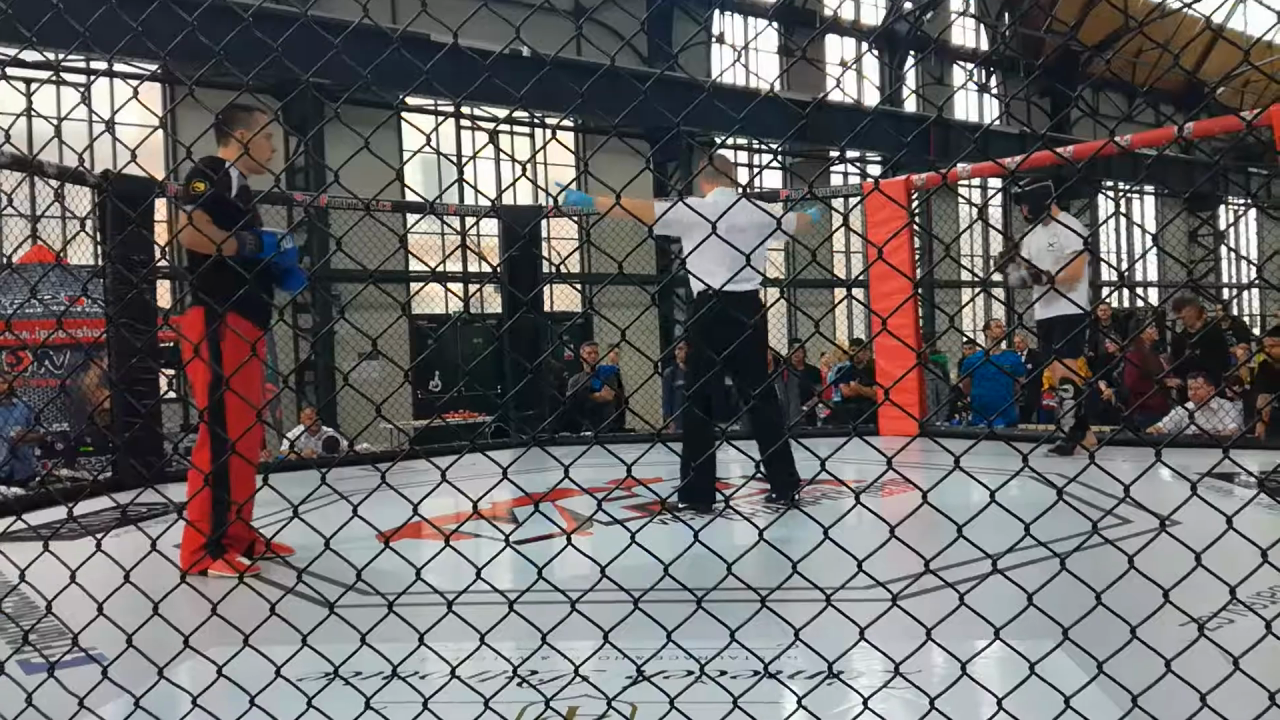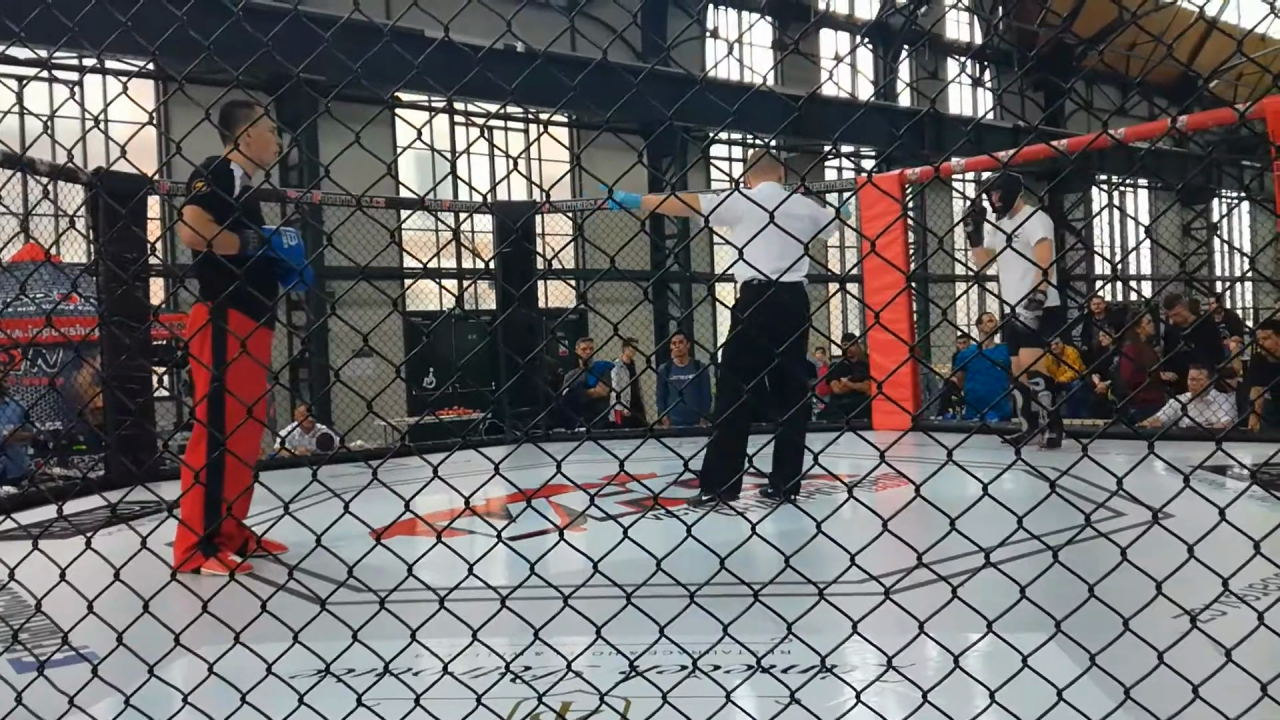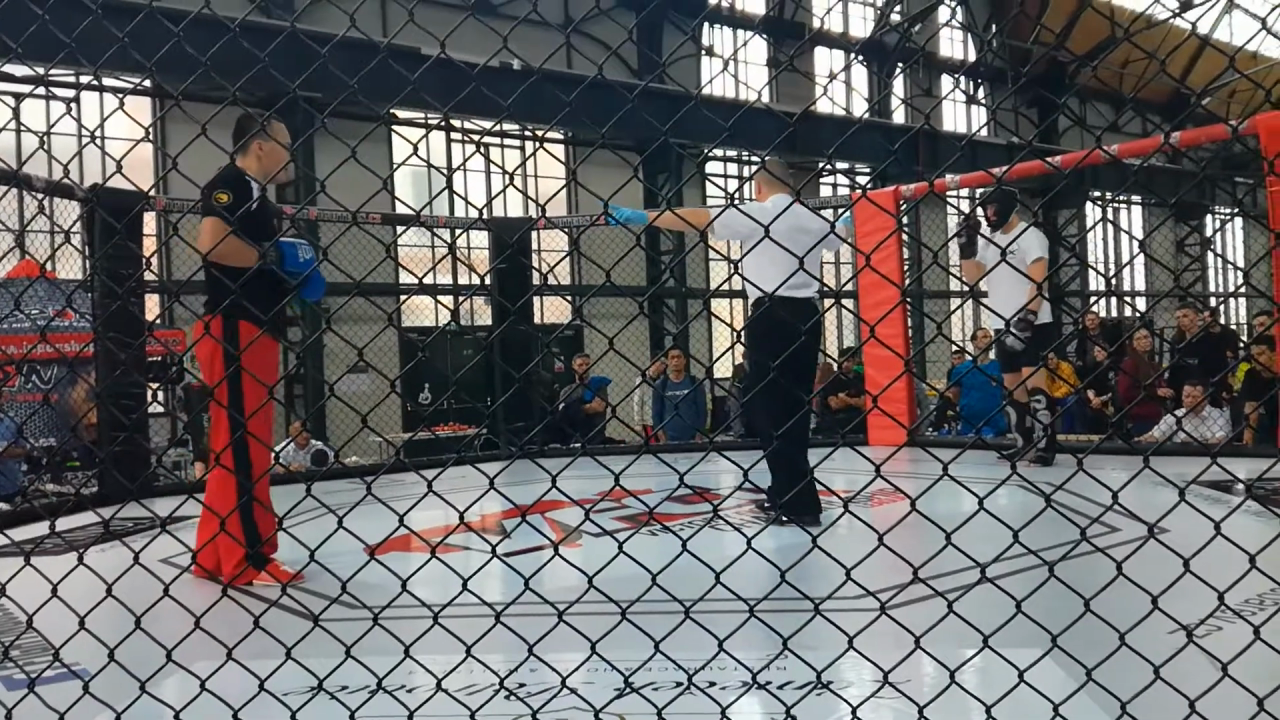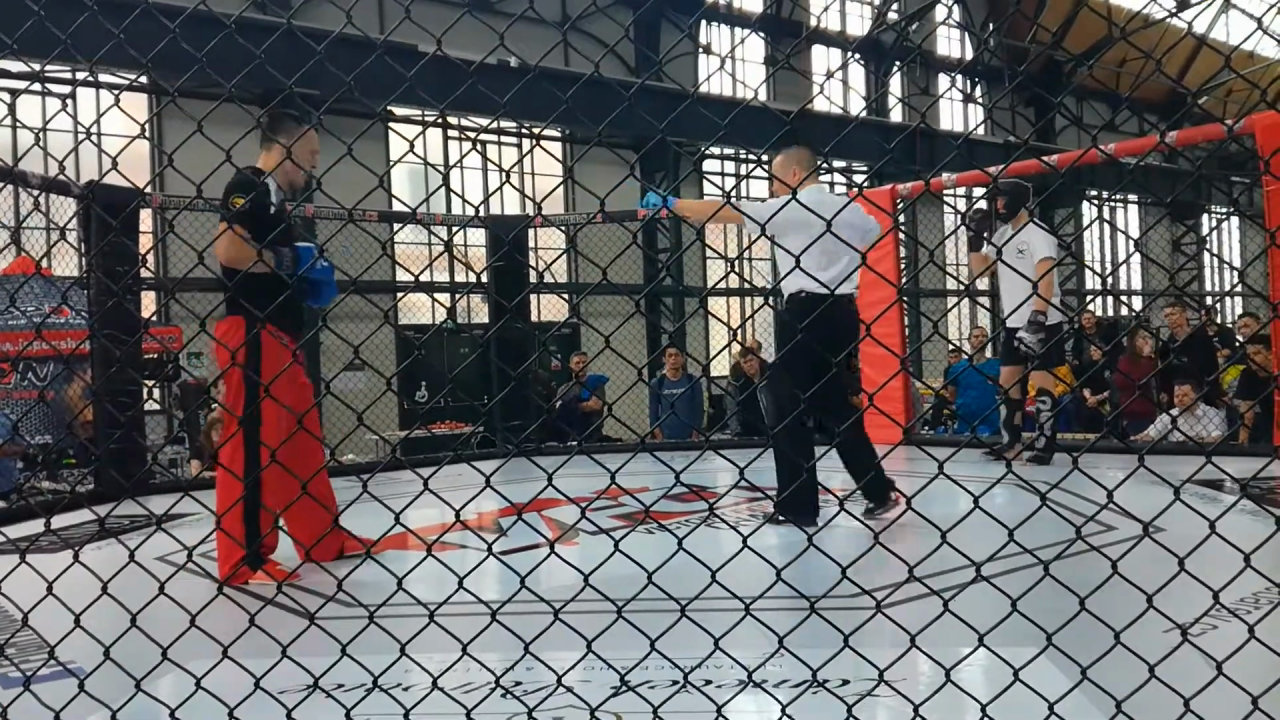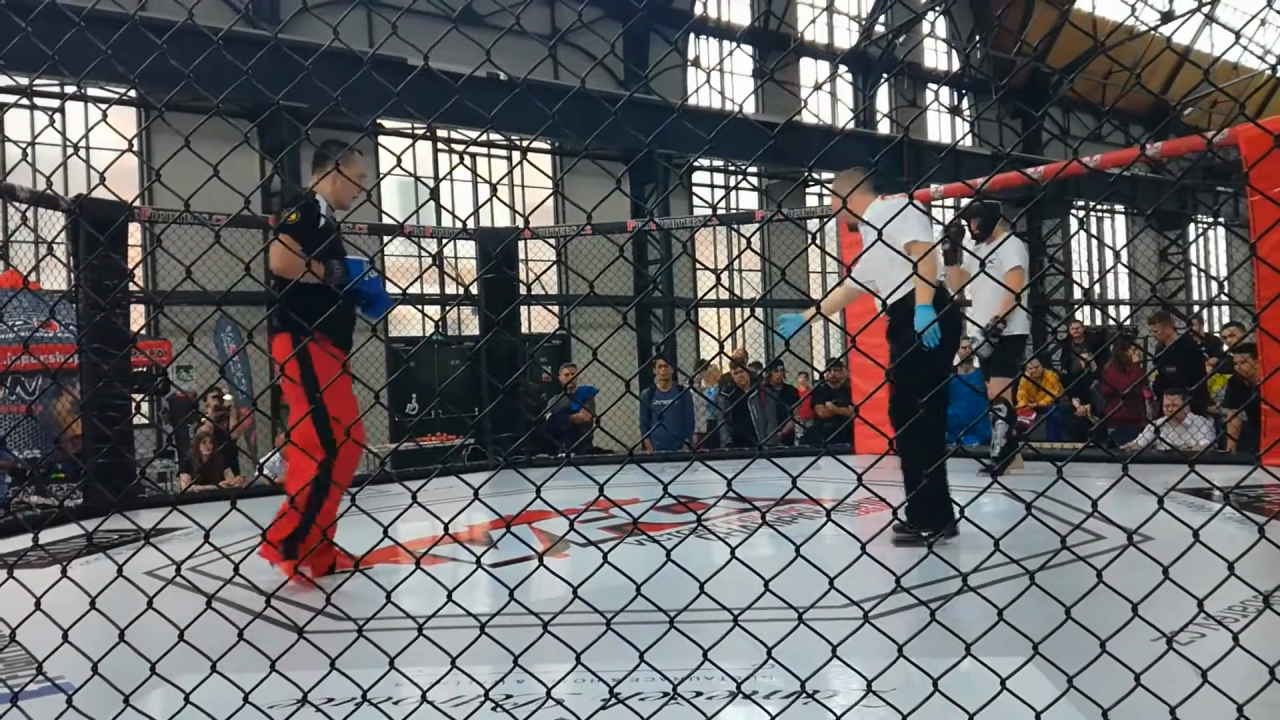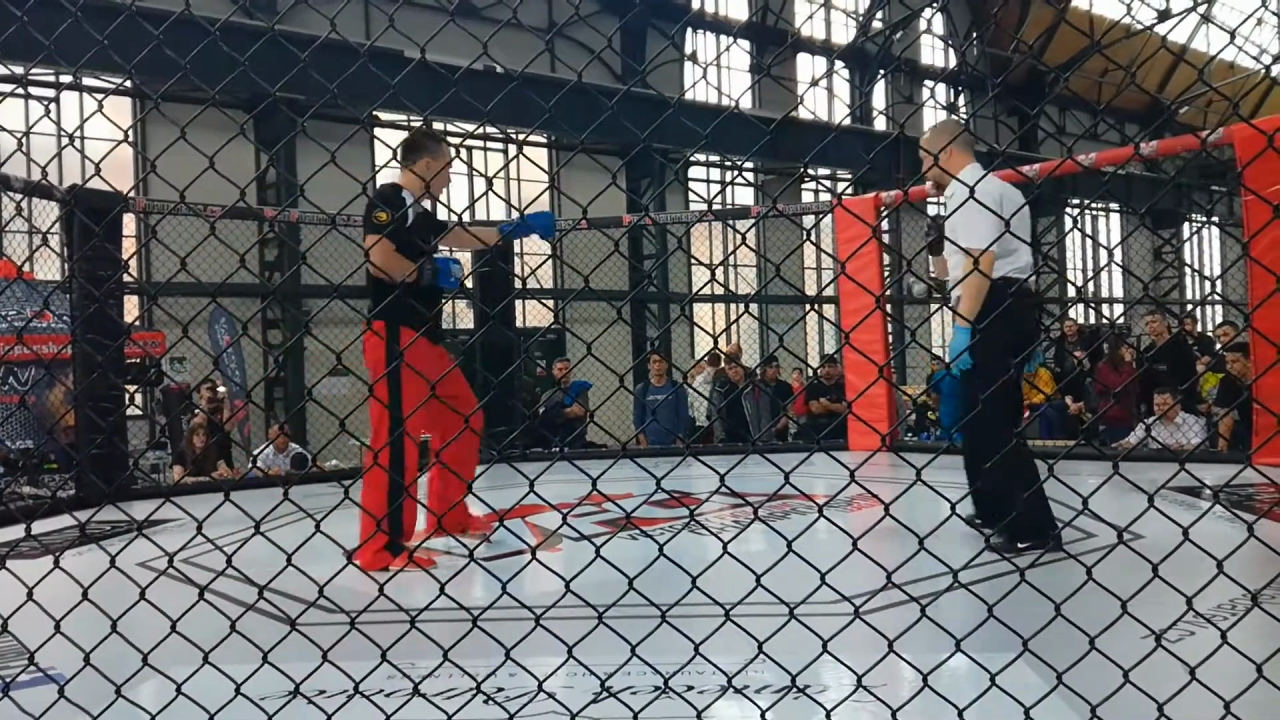
dt=0.7s
person 1, frame 1
left shoulder: (239, 187)
right shoulder: (213, 173)
right elbow: (189, 232)
left wrist: (279, 267)
right wrist: (255, 244)
left hip: (244, 325)
right hip: (219, 323)
left knee: (246, 432)
right knee: (222, 430)
left ankle: (236, 533)
right ankle: (204, 547)
person 1, frame 2
left shoulder: (242, 186)
right shoulder: (217, 172)
right elbow: (191, 230)
left wrist: (281, 264)
right wrist: (257, 241)
left hip: (248, 321)
right hip: (223, 320)
left knee: (244, 430)
right knee: (219, 429)
left ankle: (229, 531)
right ankle: (197, 545)
person 1, frame 3
left shoulder: (254, 195)
right shoulder: (231, 183)
right elbow: (212, 244)
left wrist: (294, 275)
right wrist: (272, 255)
left hip: (256, 334)
right hip: (234, 332)
left knee: (246, 443)
right knee: (243, 443)
left ankle: (213, 553)
right ankle: (246, 559)
person 1, frame 4
left shoulder: (271, 195)
right shoulder: (249, 185)
right elbow: (228, 249)
left wrist: (306, 278)
right wrist: (287, 261)
left hip: (279, 335)
right hip: (253, 334)
left knee: (302, 437)
right knee: (253, 442)
left ankle: (323, 537)
right ankle: (243, 558)
person 1, frame 5
left shoulder: (325, 220)
right shoulder: (303, 206)
right elbow: (281, 262)
left wrist: (362, 293)
right wrist: (341, 272)
left hip: (326, 347)
right hip: (304, 345)
left knee: (318, 447)
right knee: (336, 444)
left ankle: (311, 547)
right ankle: (287, 539)
person 1, frame 6
left shoulder: (418, 211)
right shoulder: (388, 200)
left elbow: (464, 237)
right elbow: (377, 258)
left wrist: (518, 228)
right wrist: (429, 273)
left hip: (422, 337)
right hip: (396, 336)
left knee: (464, 421)
right knee: (394, 439)
left ankle: (449, 514)
right ankle: (381, 547)
person 2, frame 1
left shoulder: (695, 211)
right shoulder: (761, 212)
left elbow: (643, 211)
right elbow: (796, 223)
left wrist: (590, 202)
right wrist: (811, 213)
left hip: (713, 310)
right hip: (750, 309)
left knee: (700, 402)
right knee: (762, 399)
left ankle: (697, 493)
right ankle: (784, 485)
person 2, frame 2
left shoulder: (739, 201)
right shoulder: (805, 206)
left elbow: (686, 205)
right elbow: (834, 220)
left wrist: (633, 201)
left hip: (757, 299)
right hip: (794, 300)
left knee: (734, 392)
right knee: (791, 392)
left ankle: (719, 484)
right ankle: (785, 481)
person 2, frame 3
left shoulder: (755, 215)
right shoulder: (815, 219)
left elbow: (698, 220)
right elbow: (839, 235)
left wrist: (642, 217)
right wrist: (845, 222)
left hip: (772, 316)
right hip: (806, 315)
left knee: (772, 409)
right knee: (793, 406)
left ankle: (799, 504)
right ankle: (783, 494)
person 2, frame 4
left shoulder: (789, 209)
right shoulder: (849, 209)
left elbow: (727, 212)
right elbow: (873, 233)
left wrist: (670, 203)
left hip: (805, 312)
right hip: (842, 312)
left knee: (789, 409)
right knee: (838, 406)
left ankle: (796, 505)
right ankle: (878, 489)
person 2, frame 5
left shoulder: (895, 209)
right shoulder: (873, 235)
left elbow: (924, 250)
right elbow: (846, 290)
left wrist: (924, 307)
right wrist: (803, 318)
left hip: (925, 316)
right hip: (911, 321)
left knee: (913, 416)
right knee: (920, 416)
left ankle: (931, 514)
right ankle: (926, 513)
person 2, frame 6
left shoulder: (973, 191)
right shoulder: (1002, 191)
left elbow: (982, 264)
left wrist: (963, 327)
left hip: (992, 315)
right hip: (1010, 310)
left knee: (991, 423)
right knee: (985, 417)
left ankle: (1033, 528)
right ankle: (994, 510)
person 3, frame 1
left shoulder: (1069, 227)
right shoulder: (1032, 233)
left elbow: (1073, 273)
right elbow: (1027, 271)
left wrist: (1036, 277)
right wrist: (1015, 270)
left hip: (1070, 312)
right hip: (1044, 314)
left knee: (1065, 371)
right knee: (1057, 375)
left ankle: (1070, 435)
right ankle: (1083, 431)
person 3, frame 2
left shoulder: (1035, 219)
right shoulder: (999, 225)
left elbow: (1045, 264)
right elbow: (983, 263)
left wrist: (1036, 300)
right wrist: (973, 231)
left hip: (1040, 306)
right hip: (1015, 308)
left knee: (1032, 364)
right knee: (1018, 369)
left ankle: (1052, 424)
right ankle: (1030, 427)
person 3, frame 3
left shoulder: (1030, 236)
right shoulder: (989, 240)
left elbow: (1039, 283)
right elbow: (973, 277)
left wrist: (1025, 320)
right wrist: (966, 243)
left hip: (1033, 323)
right hip: (1004, 324)
left knee: (1033, 380)
right knee: (1012, 385)
left ankle: (1044, 446)
right ankle: (1025, 443)
person 3, frame 4
left shoulder: (1037, 234)
right shoulder: (1001, 234)
left elbow: (1046, 282)
right elbow: (980, 271)
left wrist: (1036, 321)
right wrist: (975, 236)
left hip: (1041, 321)
right hip: (1013, 322)
left knee: (1040, 379)
right knee: (1007, 381)
left ankle: (1044, 445)
right ankle: (1011, 441)
person 3, frame 5
left shoulder: (1010, 245)
right shoulder: (976, 250)
left elbow: (1013, 289)
right elbow: (957, 285)
left wrist: (996, 325)
right wrist: (951, 251)
left hip: (1009, 331)
right hip: (987, 332)
left knee: (999, 391)
right knee: (993, 394)
left ankle: (999, 456)
right ankle: (1010, 452)
person 3, frame 6
left shoulder: (992, 239)
right shoulder: (969, 240)
left elbow: (983, 283)
right elbow: (946, 274)
left wrist: (942, 286)
right wrist: (936, 245)
left hip: (999, 324)
right hip: (981, 326)
left knee: (992, 389)
